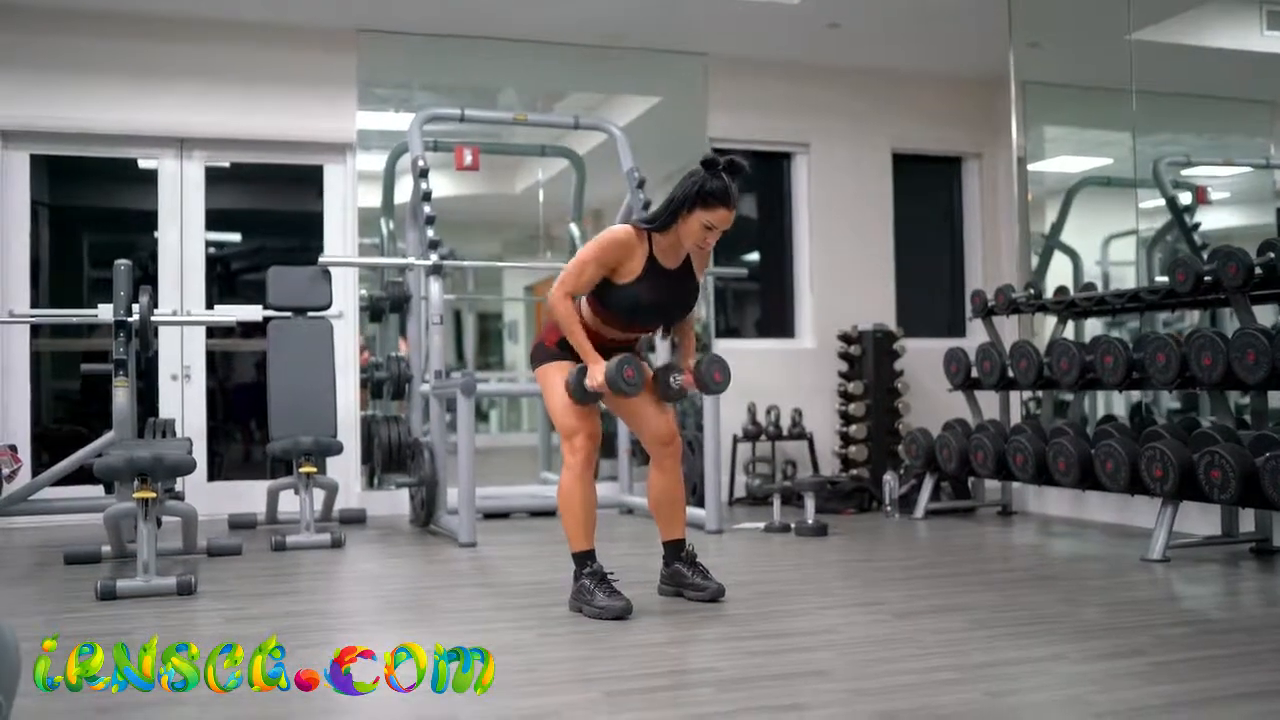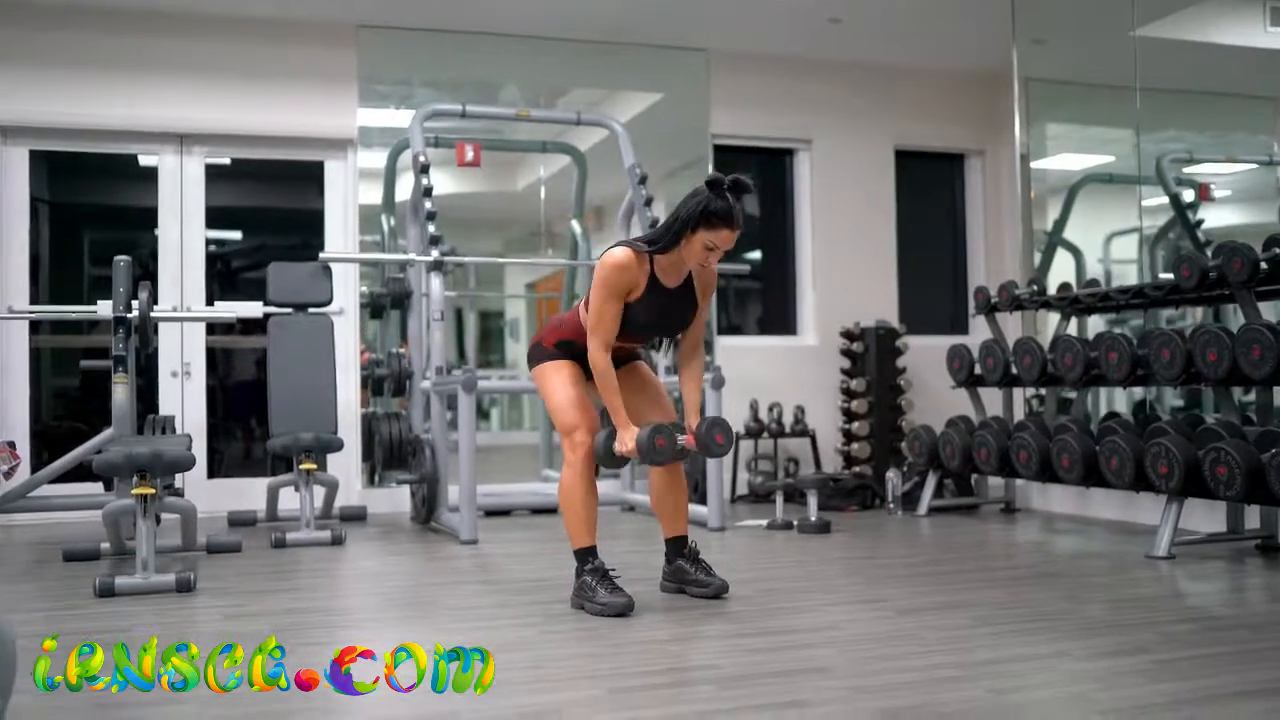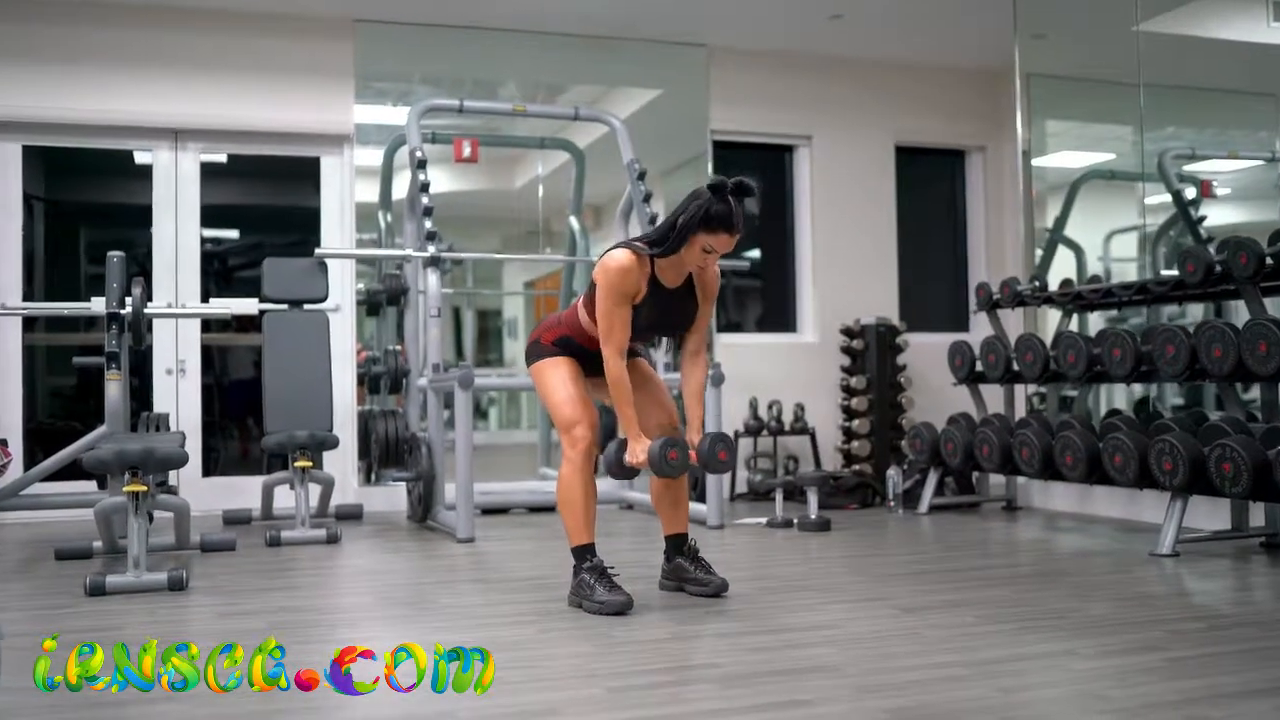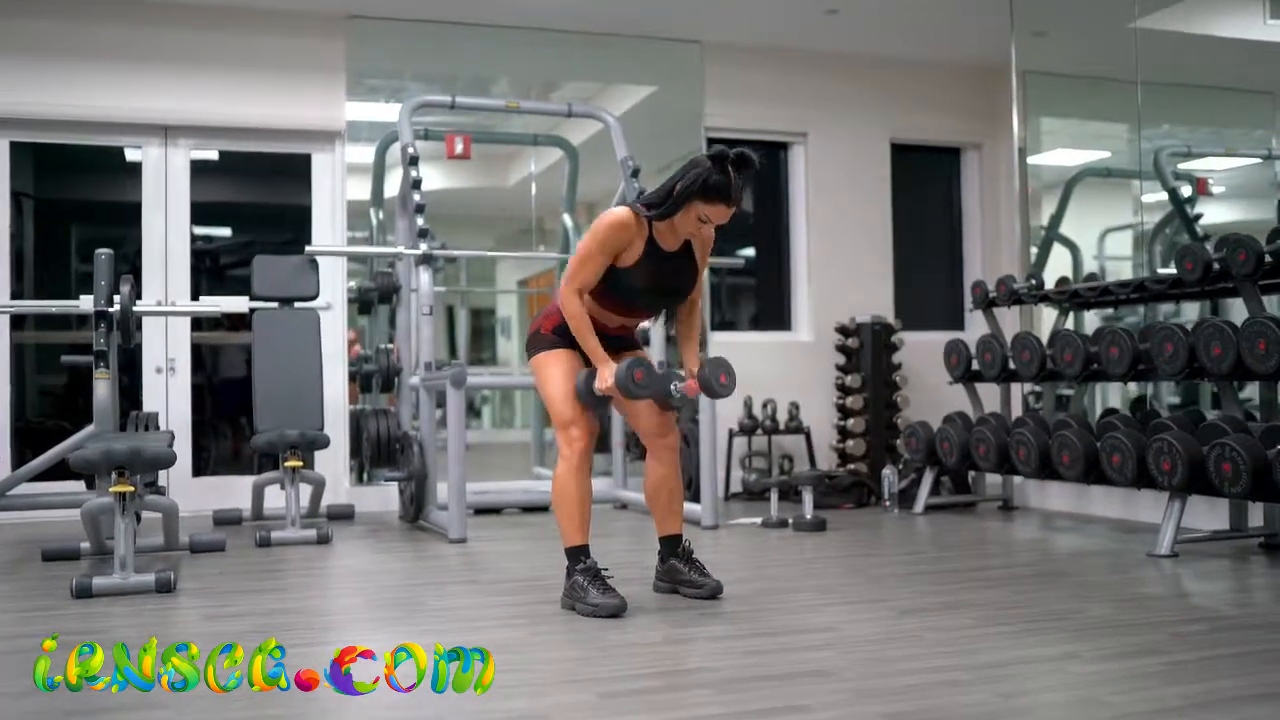
dt=0.3s
person 1, frame 1
left shoulder: (698, 254)
right shoulder: (622, 241)
left elbow: (679, 309)
right elbow: (559, 296)
left wrist: (688, 360)
right wrist: (592, 362)
left hip: (622, 352)
right hip: (566, 348)
left knee: (667, 442)
right knee: (583, 442)
left ankle: (676, 562)
right ankle: (586, 577)
person 1, frame 2
left shoulder: (704, 275)
right shoulder: (622, 263)
left elbow: (691, 350)
right elbow: (598, 349)
left wrist: (693, 419)
right wrist: (622, 425)
left hip: (621, 354)
right hip: (562, 349)
right knee: (583, 440)
left ankle: (679, 560)
right ankle: (587, 574)
person 1, frame 3
left shoulder: (706, 277)
right shoulder: (623, 265)
left elbow: (695, 354)
right elbow: (613, 355)
left wrist: (695, 430)
right wrist: (634, 435)
left hip: (616, 351)
right hip: (560, 346)
left knee: (670, 437)
right knee: (581, 437)
left ankle: (678, 558)
right ankle: (585, 572)
person 1, frame 4
left shoulder: (700, 240)
right shoulder: (621, 223)
left elbow: (688, 303)
right elbow: (570, 292)
left wrist: (692, 365)
right wrist: (600, 363)
left hip: (621, 338)
right hip: (563, 335)
left knee: (665, 433)
right knee: (579, 436)
left ankle: (673, 559)
right ankle: (579, 573)
